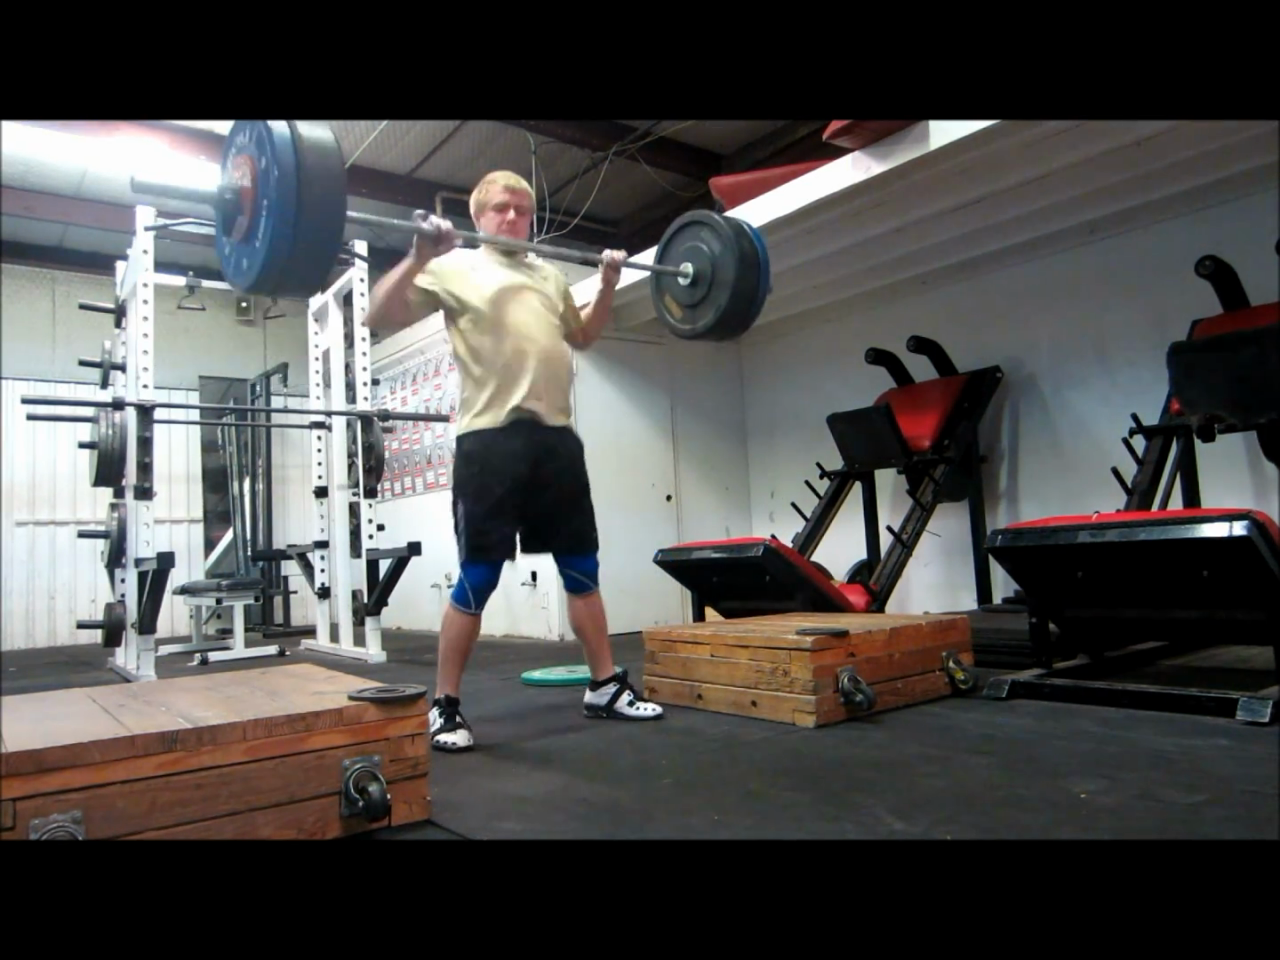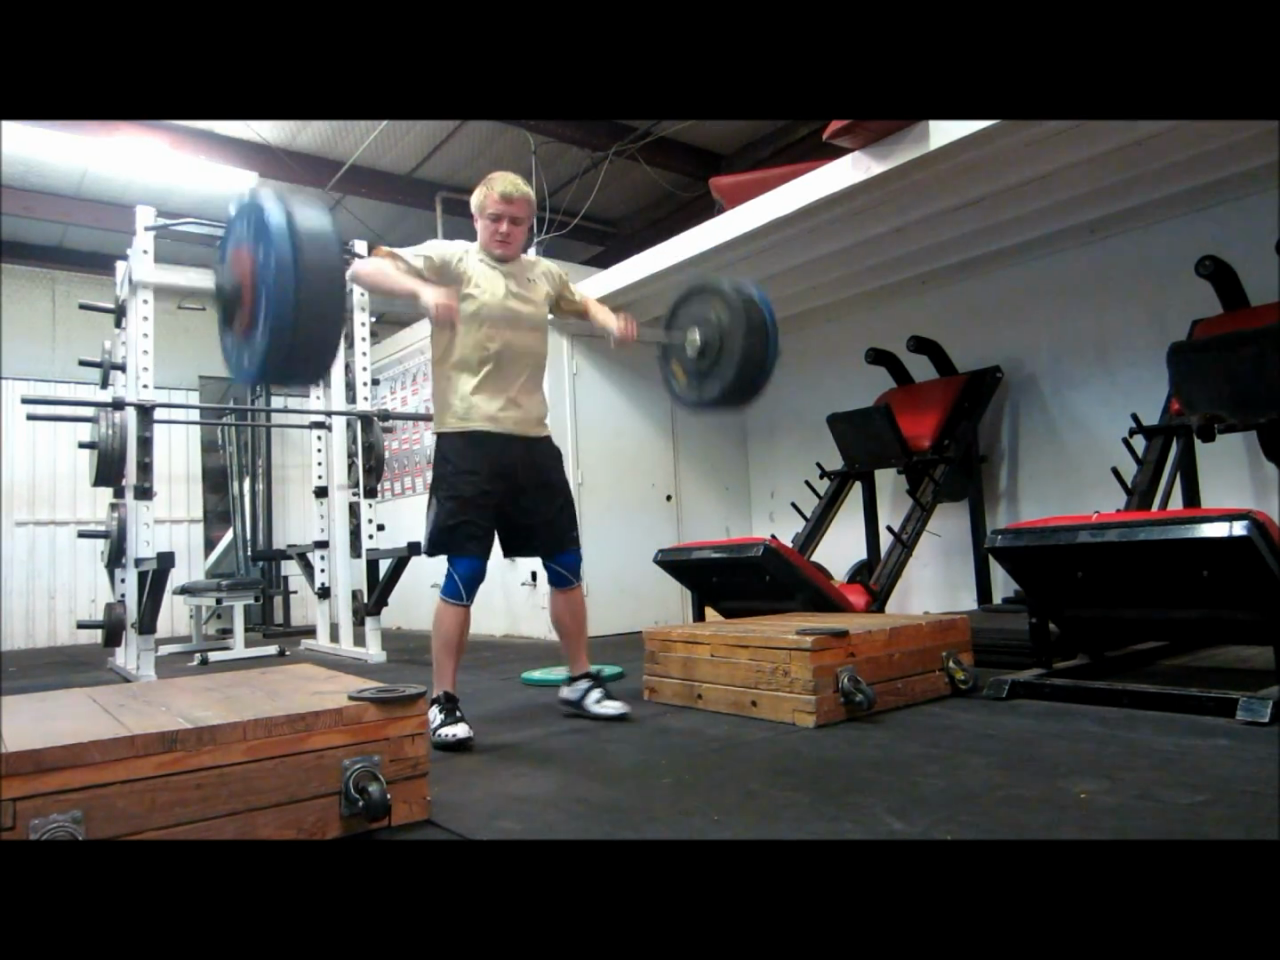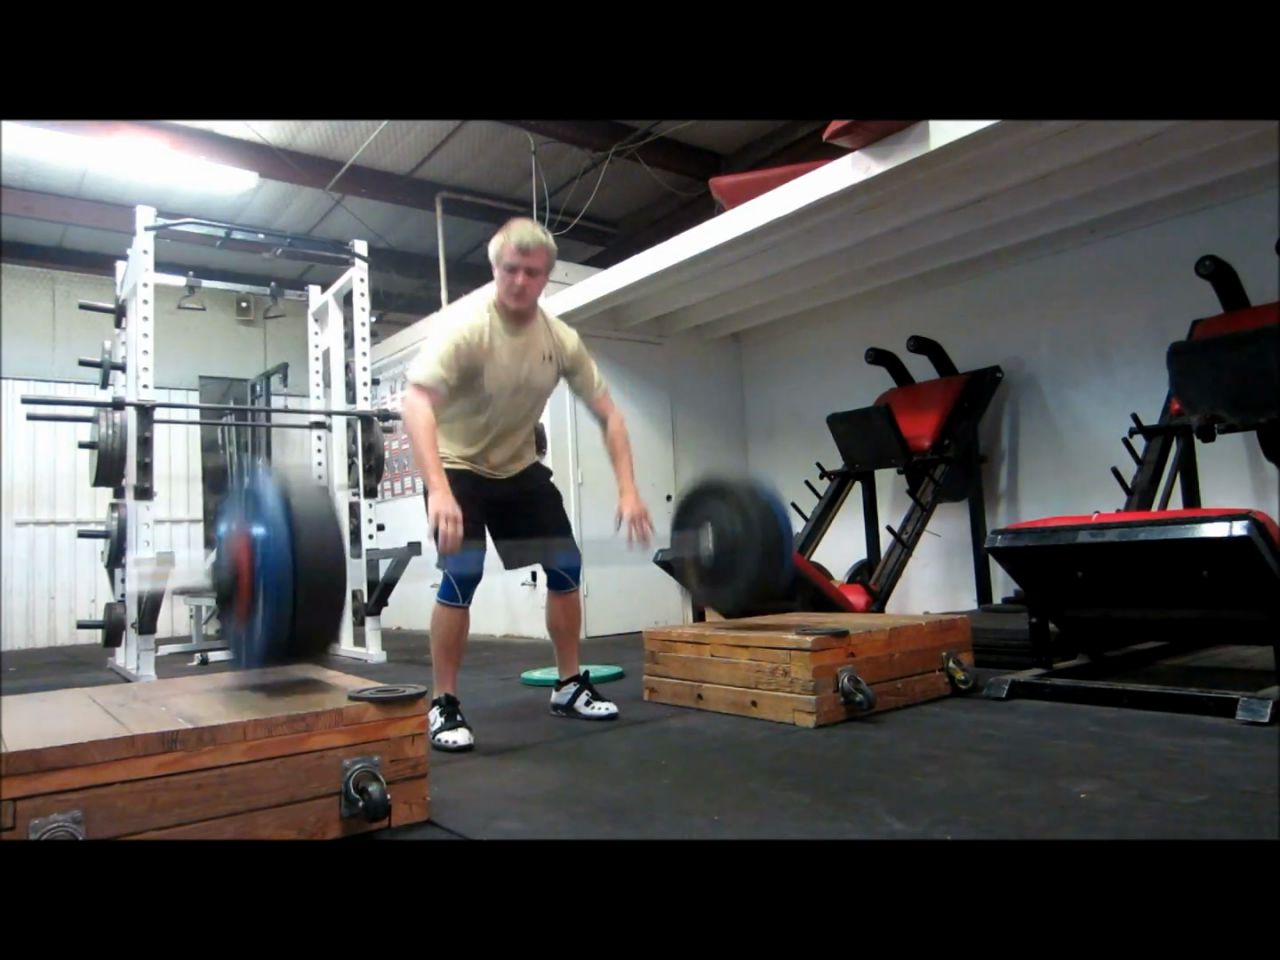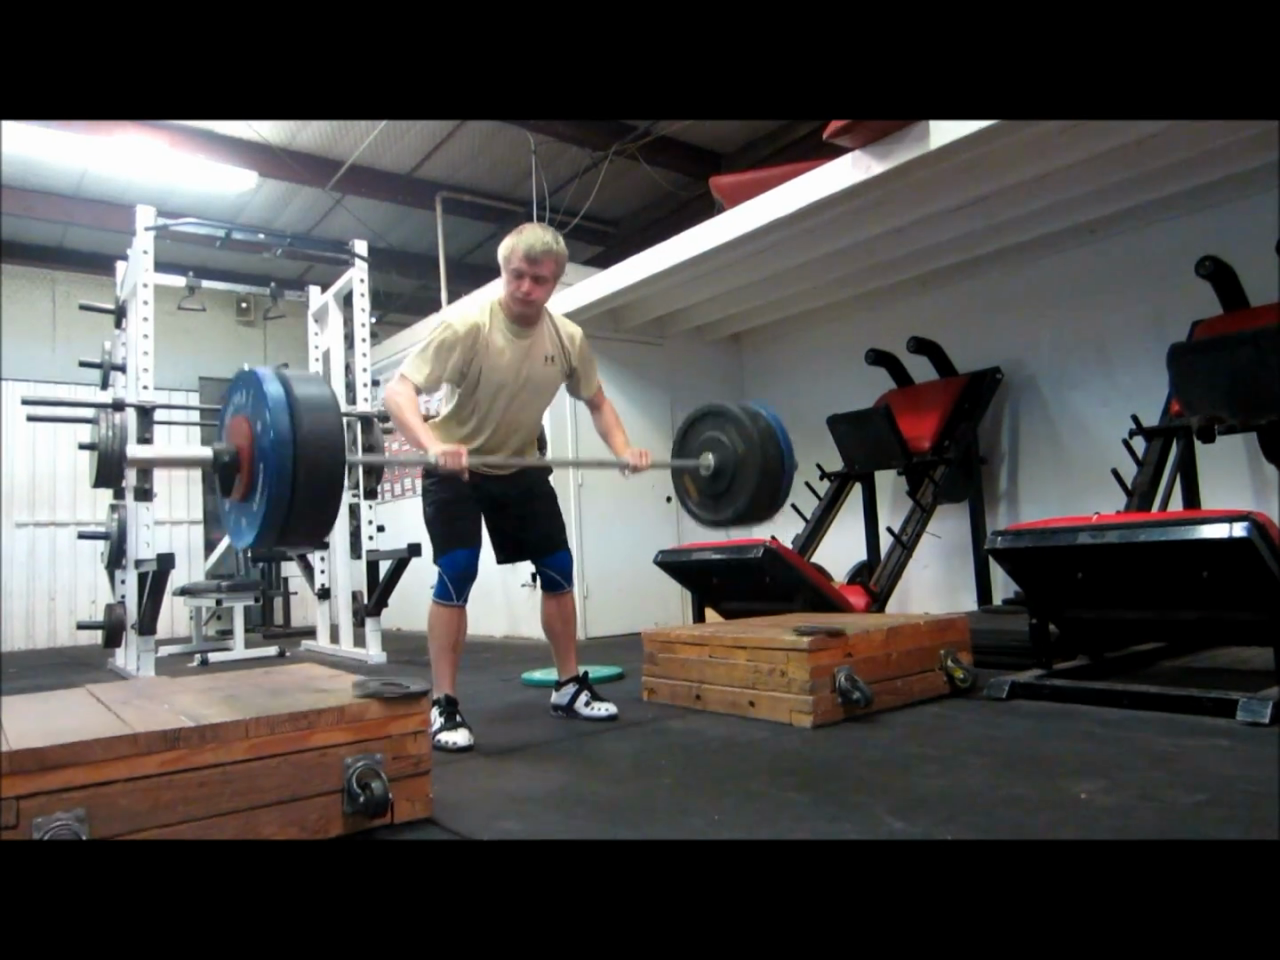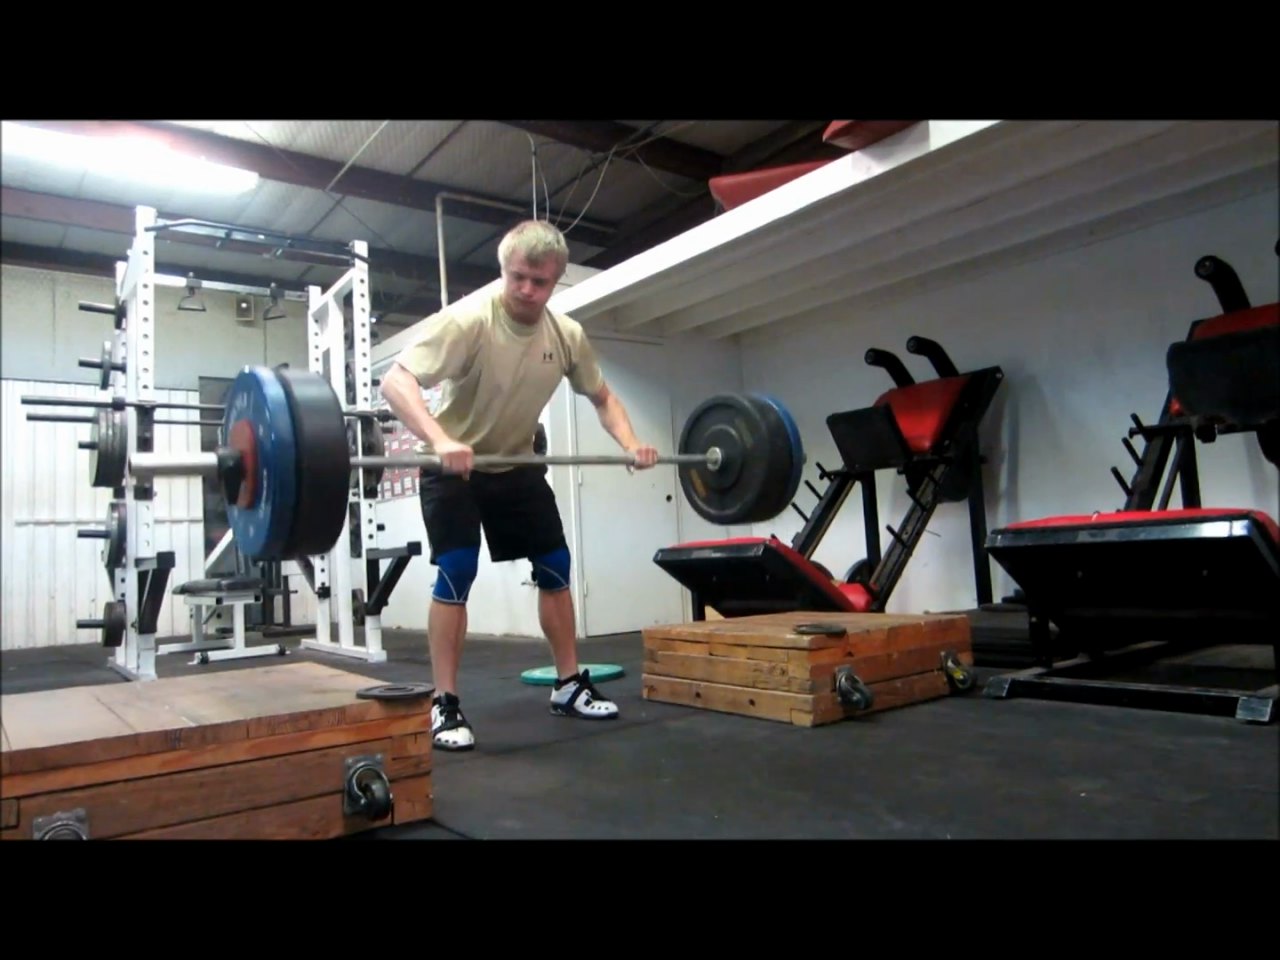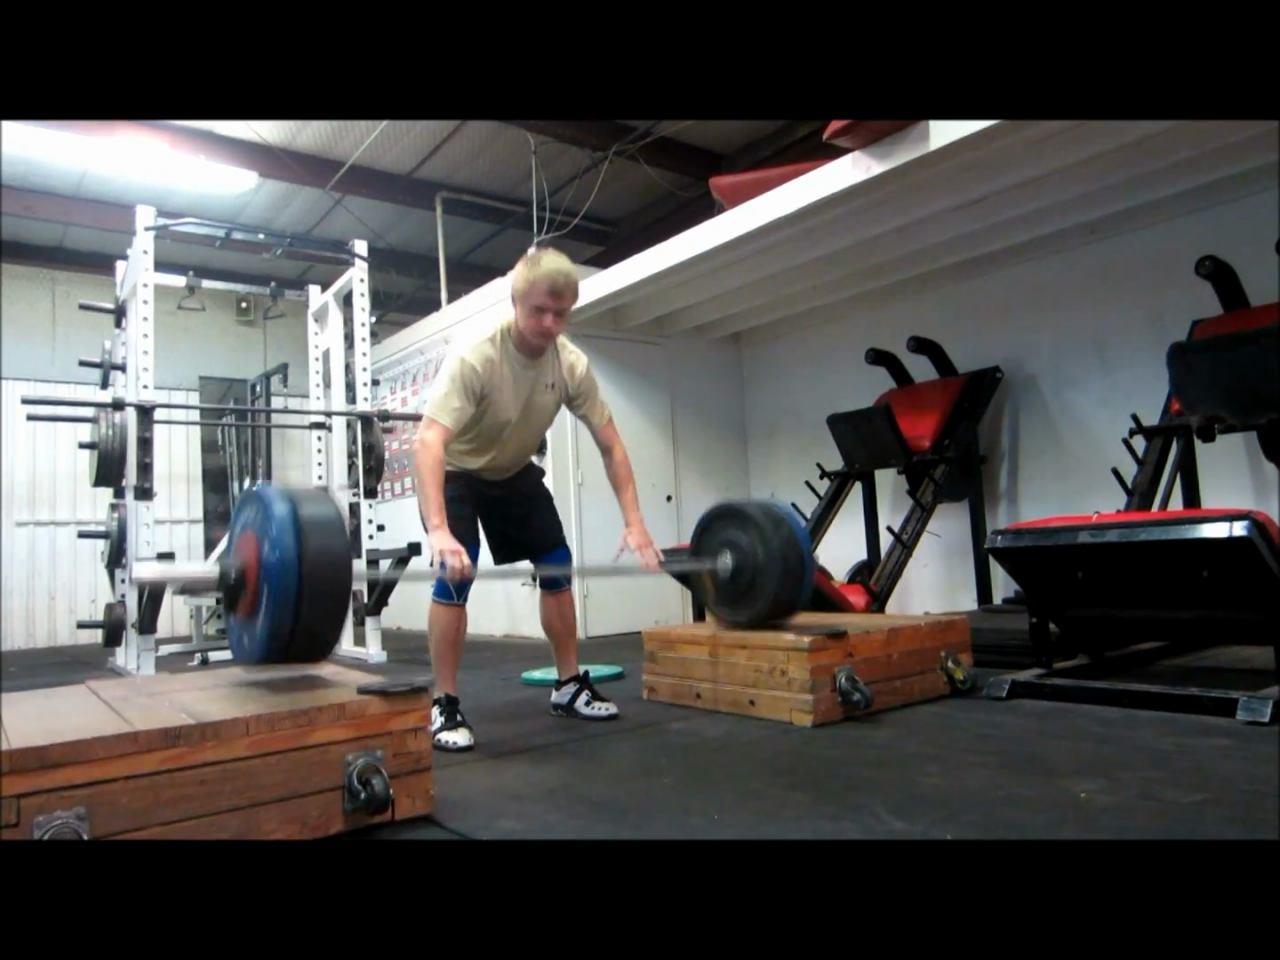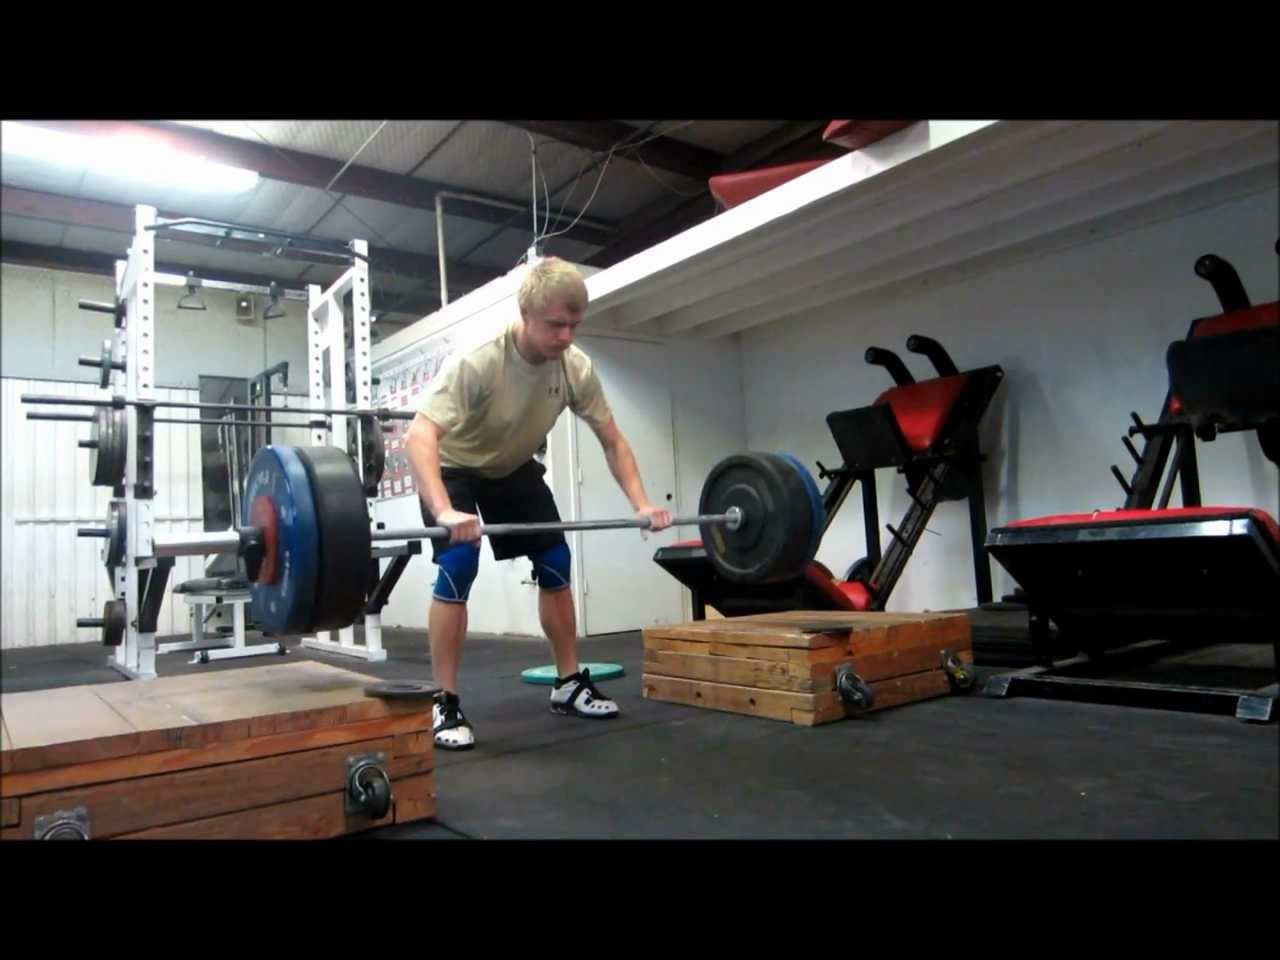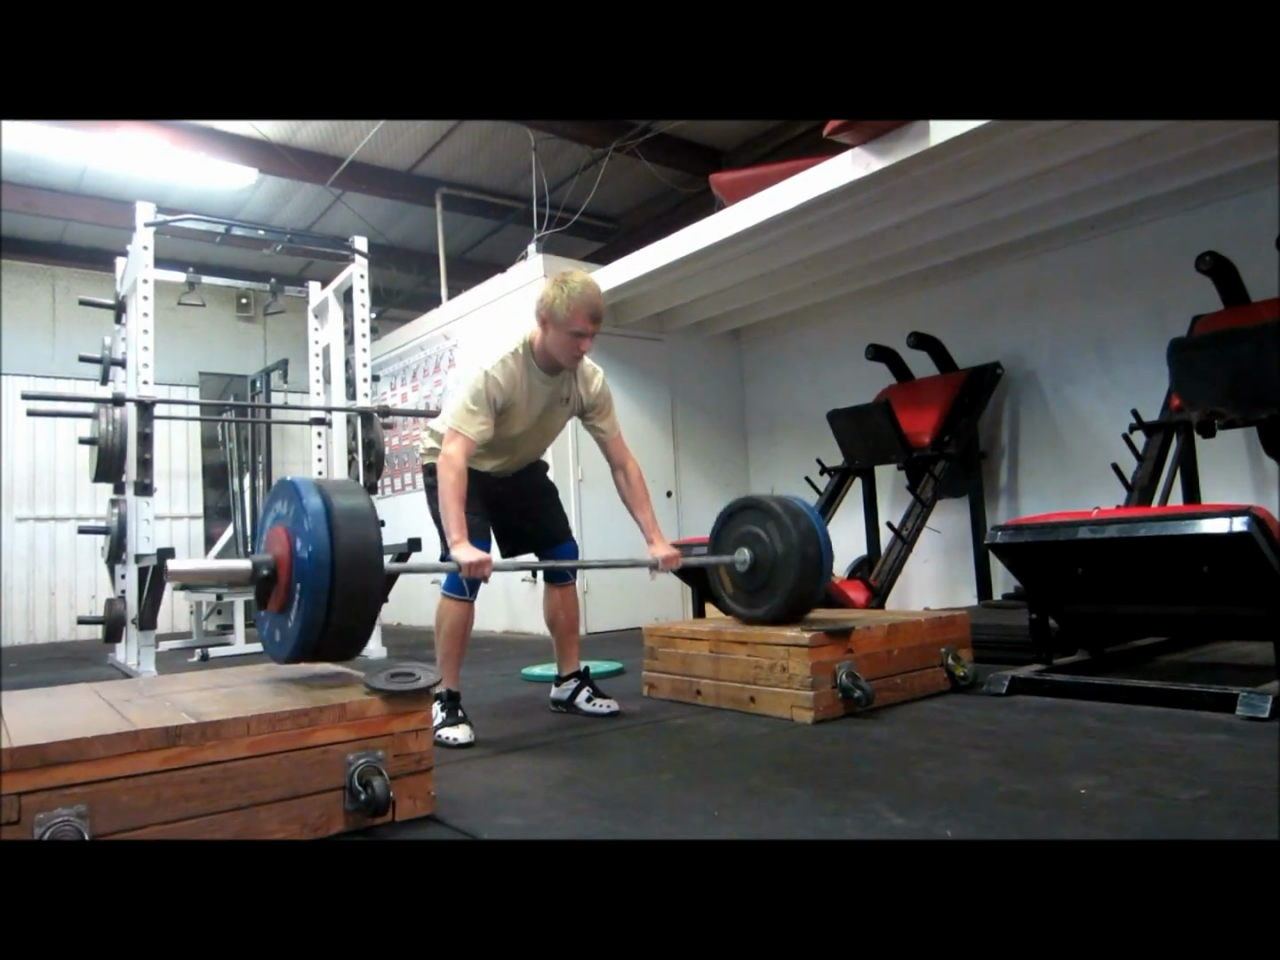
dt=0.2s
person 1, frame 1
left shoulder: (548, 276)
right shoulder: (455, 266)
left elbow: (583, 335)
right elbow: (382, 317)
left wrist: (607, 282)
right wrist: (423, 249)
left hip: (557, 433)
right hip: (492, 434)
left knee: (581, 569)
right knee: (480, 576)
left ankle: (607, 686)
right ankle: (445, 708)
person 1, frame 2
left shoulder: (546, 274)
right shoulder: (450, 258)
left elbow: (584, 306)
right elbow: (364, 268)
left wrist: (610, 320)
right wrist: (423, 290)
left hip: (532, 442)
right hip: (468, 441)
left knee: (565, 561)
right knee: (466, 570)
left ankle: (581, 682)
right ankle: (444, 703)
person 1, frame 3
left shoulder: (563, 338)
right shoulder: (464, 326)
left elbow: (606, 412)
right elbow: (418, 403)
left wrist: (628, 491)
right wrist: (438, 494)
left hip: (519, 469)
right hip: (460, 472)
left knee: (565, 567)
right knee: (462, 572)
left ankle: (570, 686)
right ankle: (444, 706)
person 1, frame 4
left shoulder: (568, 338)
right shoulder: (466, 325)
left elbow: (597, 402)
right elbow: (397, 391)
left wrist: (622, 448)
right wrist: (430, 441)
left hip: (520, 467)
right hip: (455, 468)
left knee: (558, 568)
right knee: (457, 571)
left ankle: (569, 686)
right ankle: (444, 706)
person 1, frame 5
left shoulder: (568, 334)
right shoulder: (467, 322)
left elbow: (602, 396)
right elbow: (398, 380)
left wrist: (629, 441)
right wrist: (439, 439)
left hip: (515, 466)
right hip: (453, 464)
left knee: (555, 563)
right knee: (457, 569)
left ankle: (569, 686)
right ankle: (445, 705)
person 1, frame 6
left shoulder: (573, 365)
right shoulder: (477, 358)
left elbow: (610, 444)
right elbow: (429, 441)
left wrist: (633, 524)
right wrist: (439, 534)
left hip: (513, 471)
right hip: (456, 471)
left knee: (557, 565)
right knee: (456, 572)
left ankle: (569, 686)
right ankle: (445, 706)
person 1, frame 7
left shoulder: (577, 368)
right shoulder: (478, 360)
left elbow: (613, 440)
right elbow: (419, 436)
left wrist: (640, 502)
right wrist: (444, 511)
left hip: (513, 467)
right hip: (454, 465)
left knee: (556, 562)
right knee: (457, 568)
left ankle: (569, 683)
right ankle: (446, 705)
person 1, frame 8
left shoulder: (589, 380)
right shoulder: (498, 371)
left elbow: (621, 462)
right elbow: (452, 454)
left wrist: (654, 537)
right wrist: (458, 541)
left hip: (517, 466)
right hip: (459, 462)
left knee: (563, 558)
right knee: (469, 567)
left ankle: (569, 682)
right ankle: (447, 701)
